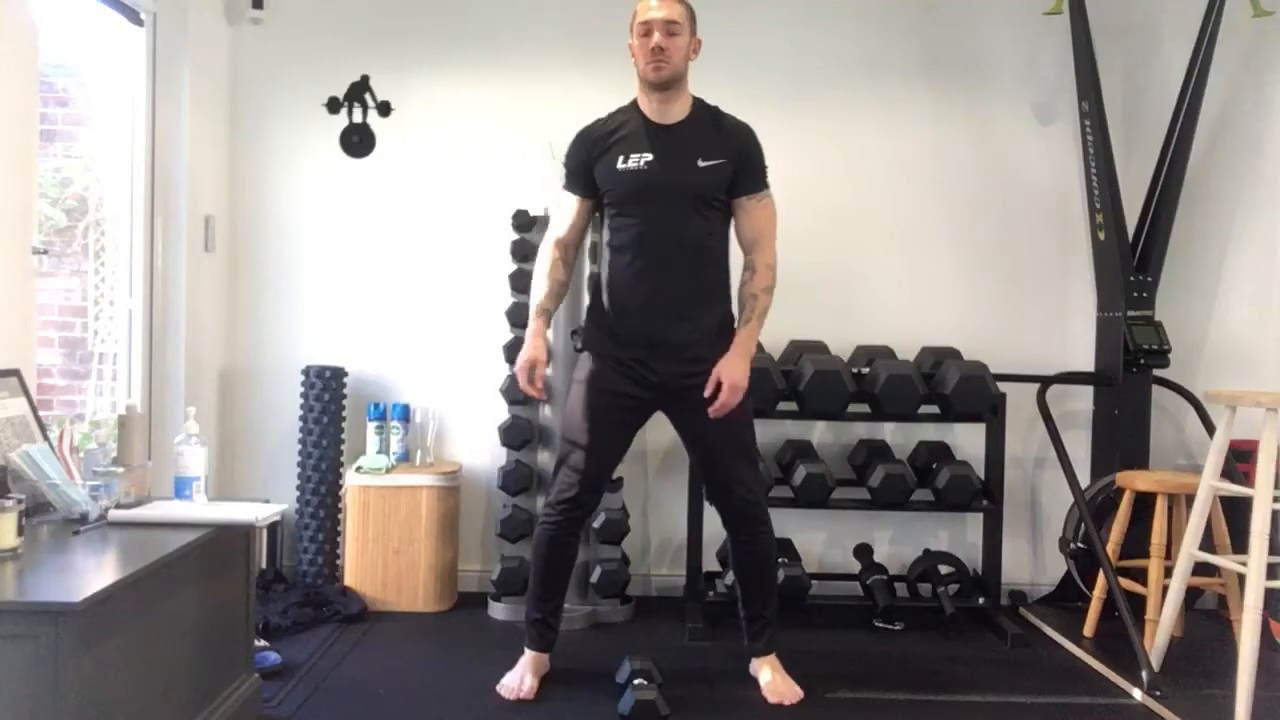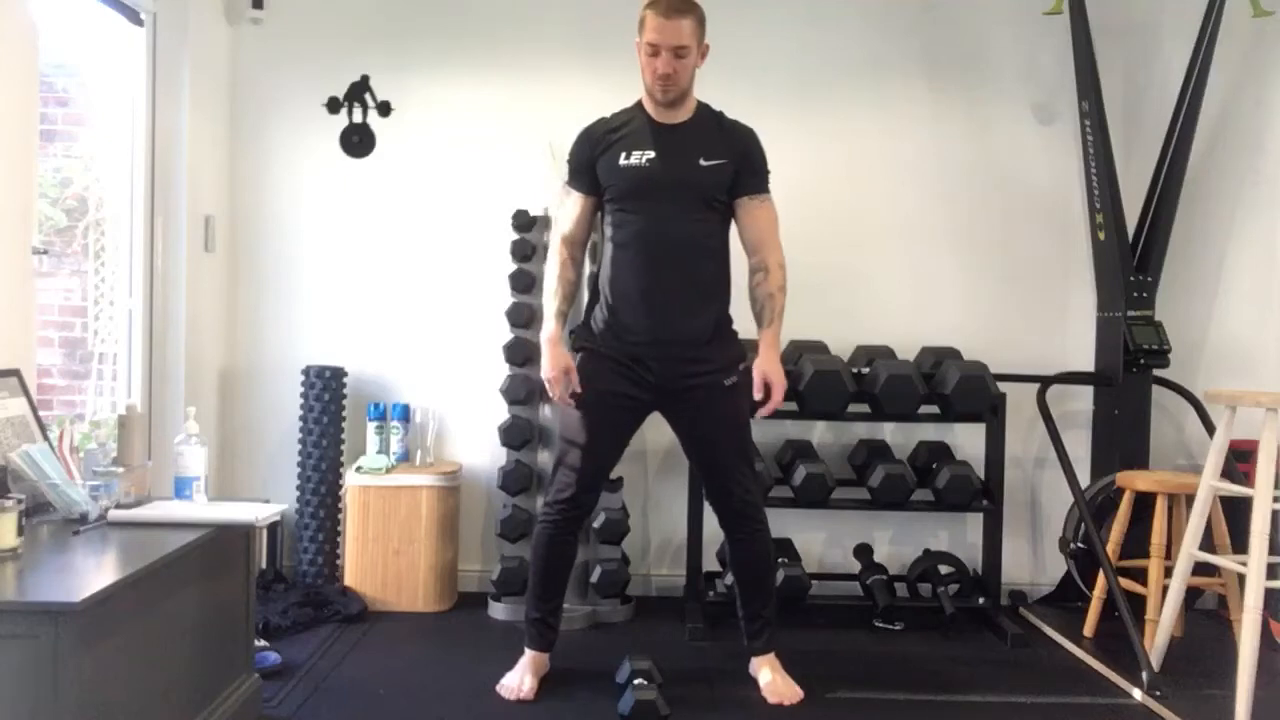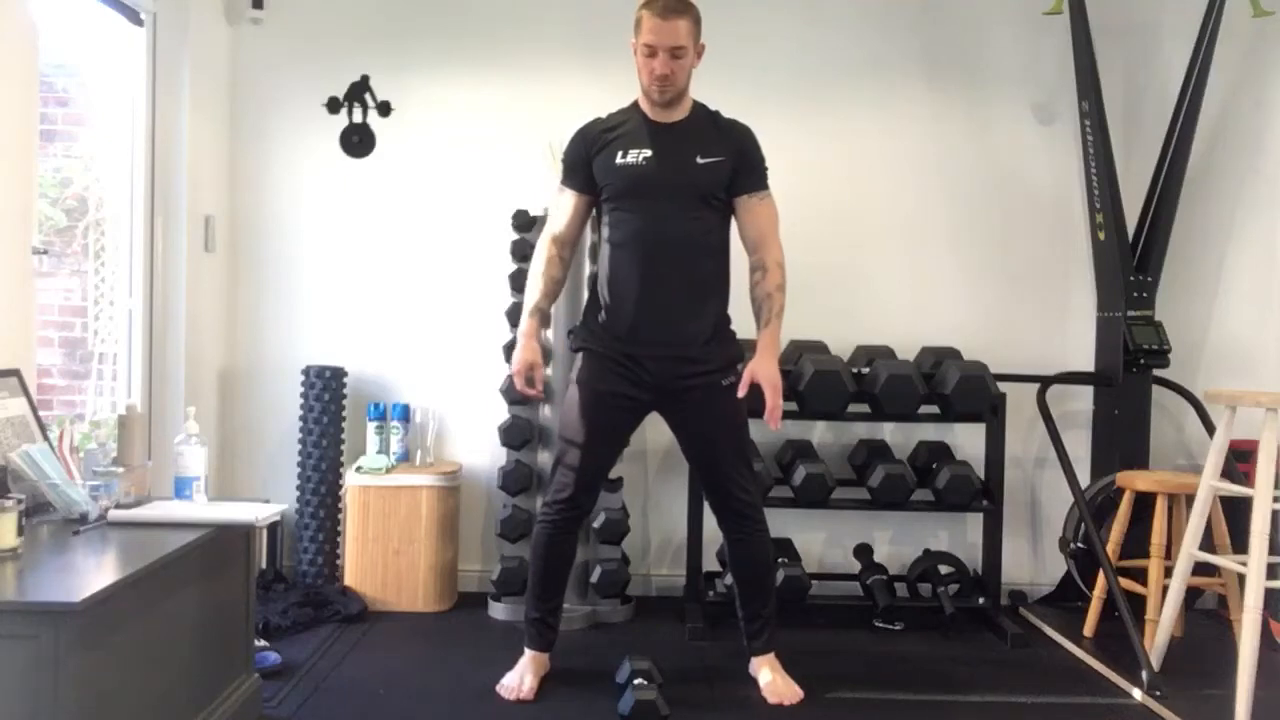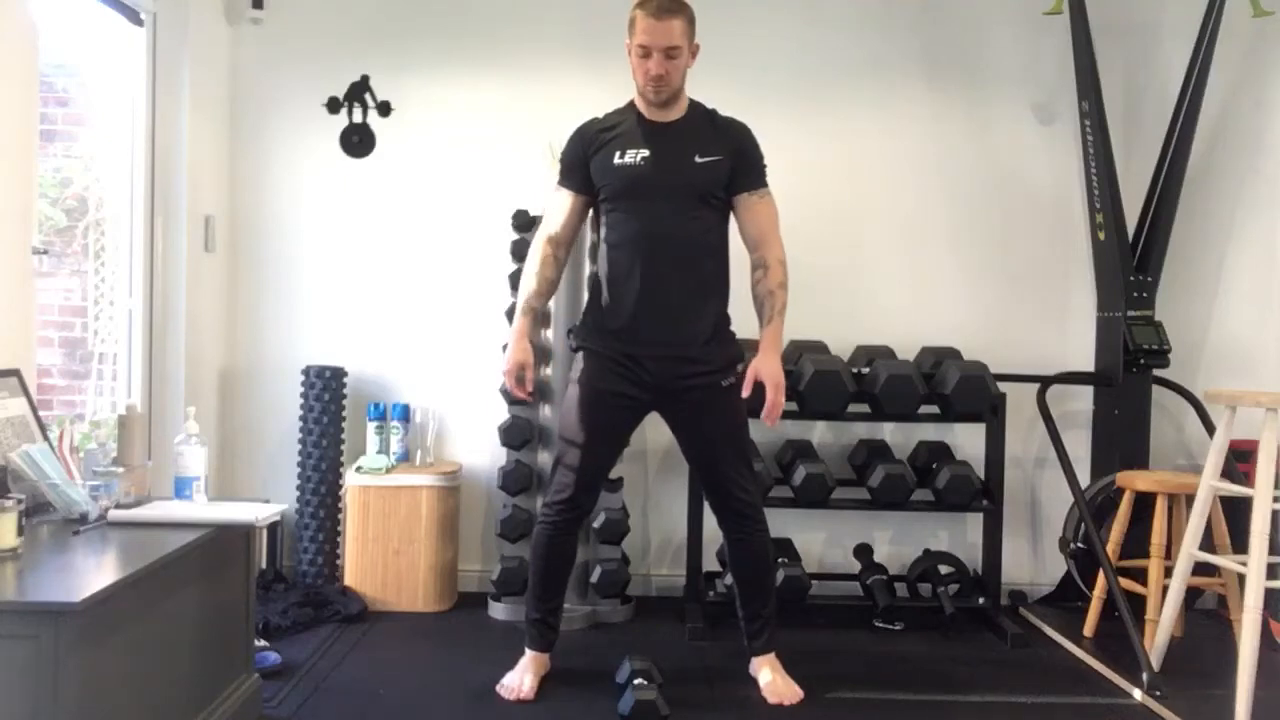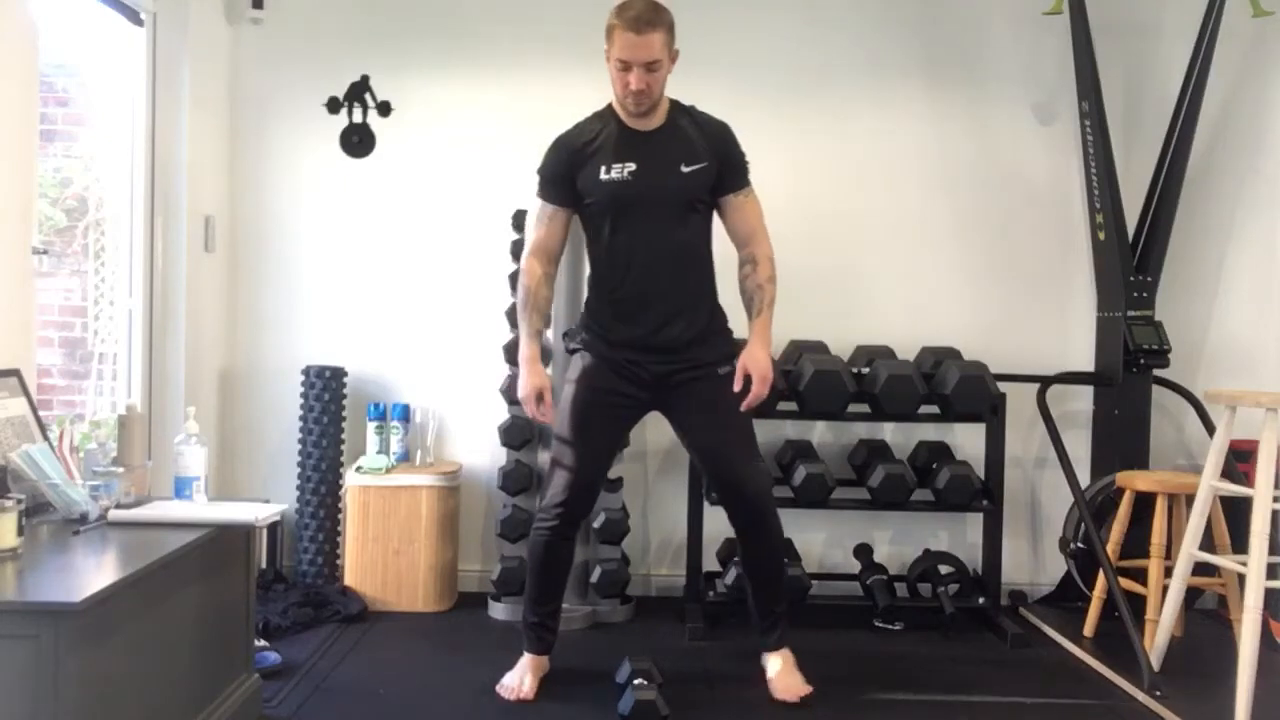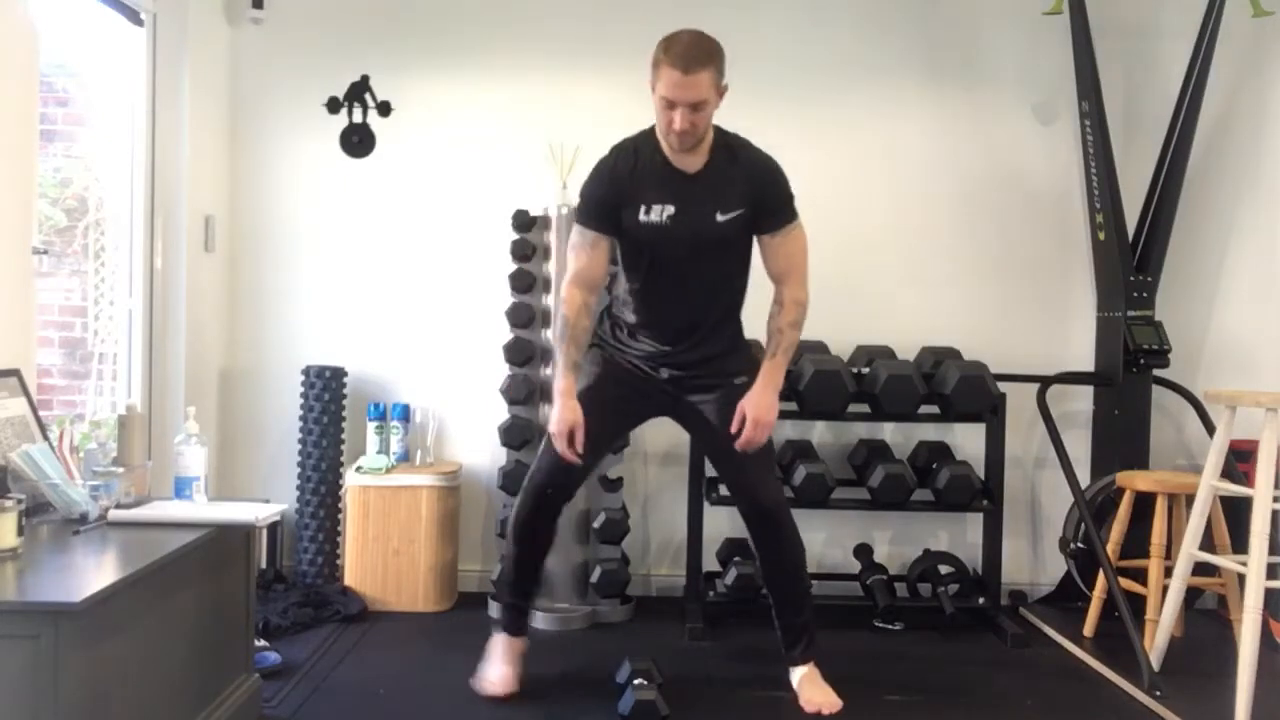
dt=0.3s
person 1, frame 1
left shoulder: (732, 139)
right shoulder: (598, 141)
left elbow: (760, 255)
right elbow: (560, 243)
left wrist: (741, 349)
right wrist: (536, 329)
left hip: (707, 360)
right hip: (613, 358)
left knee: (745, 507)
right knee: (566, 503)
left ankle: (763, 654)
right ankle: (536, 650)
person 1, frame 2
left shoulder: (735, 143)
right shoulder: (601, 140)
left elbow: (764, 255)
right elbow: (566, 244)
left wrist: (769, 347)
right wrist: (554, 337)
left hip: (707, 362)
right hip: (611, 357)
left knee: (741, 509)
right knee: (565, 503)
left ankle: (762, 655)
right ankle: (536, 651)
person 1, frame 3
left shoulder: (731, 142)
right shoulder: (597, 139)
left elbow: (764, 253)
right elbow: (557, 241)
left wrist: (767, 348)
right wrist: (529, 330)
left hip: (705, 362)
right hip: (608, 357)
left knee: (739, 508)
right knee: (564, 503)
left ankle: (762, 654)
right ankle: (536, 650)
person 1, frame 4
left shoulder: (728, 140)
right shoulder: (594, 139)
left elbow: (766, 251)
right elbow: (552, 241)
left wrist: (770, 345)
right wrist: (521, 331)
left hip: (705, 362)
right hip: (609, 358)
left knee: (740, 508)
right knee: (564, 504)
left ankle: (763, 653)
right ankle: (537, 651)
person 1, frame 5
left shoulder: (711, 140)
right shoulder: (575, 148)
left elbow: (753, 246)
right elbow: (540, 258)
left wrist: (760, 338)
right wrist: (528, 355)
left hip: (700, 357)
right hip: (606, 358)
left knee: (751, 495)
right knee: (561, 507)
left ankle: (775, 647)
right ankle: (535, 652)
person 1, frame 6
left shoulder: (757, 175)
right shoulder: (616, 173)
left elbow: (791, 287)
right elbow: (579, 287)
left wrist: (767, 384)
right wrist: (564, 392)
left hip: (717, 367)
right hip: (625, 359)
left knee: (765, 507)
right knee: (542, 487)
left ankle: (802, 661)
right ankle: (509, 637)
